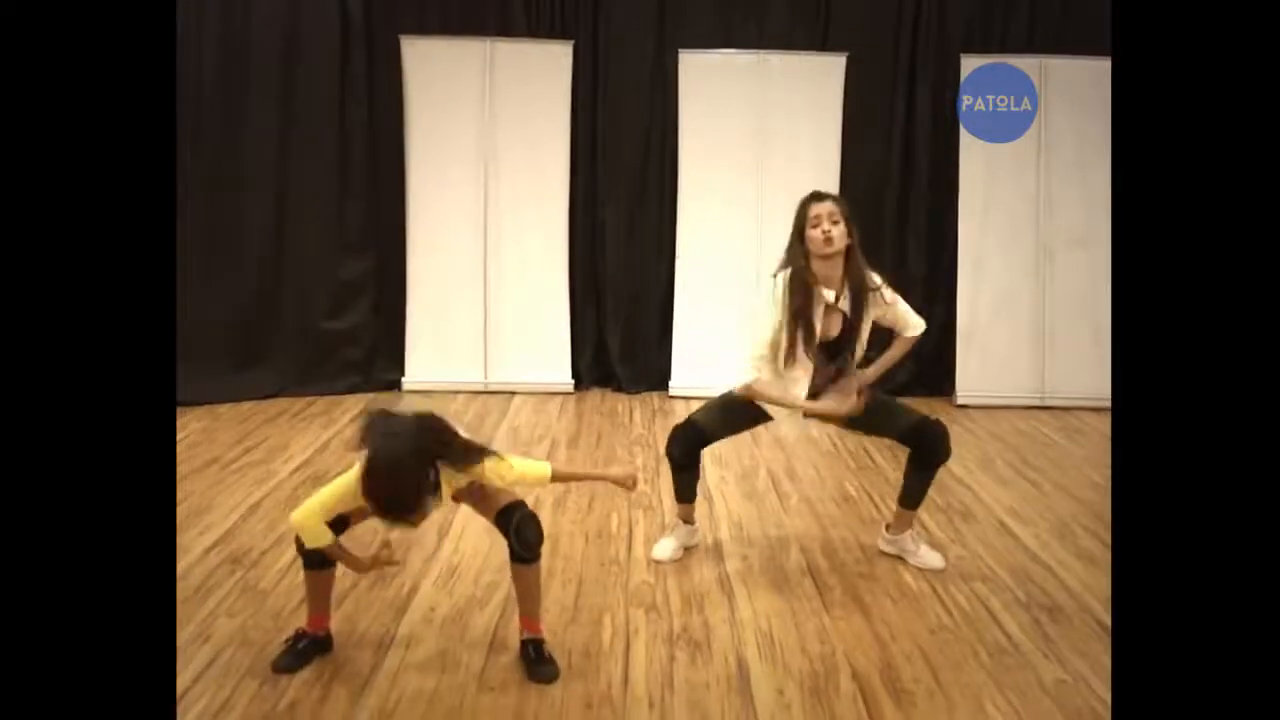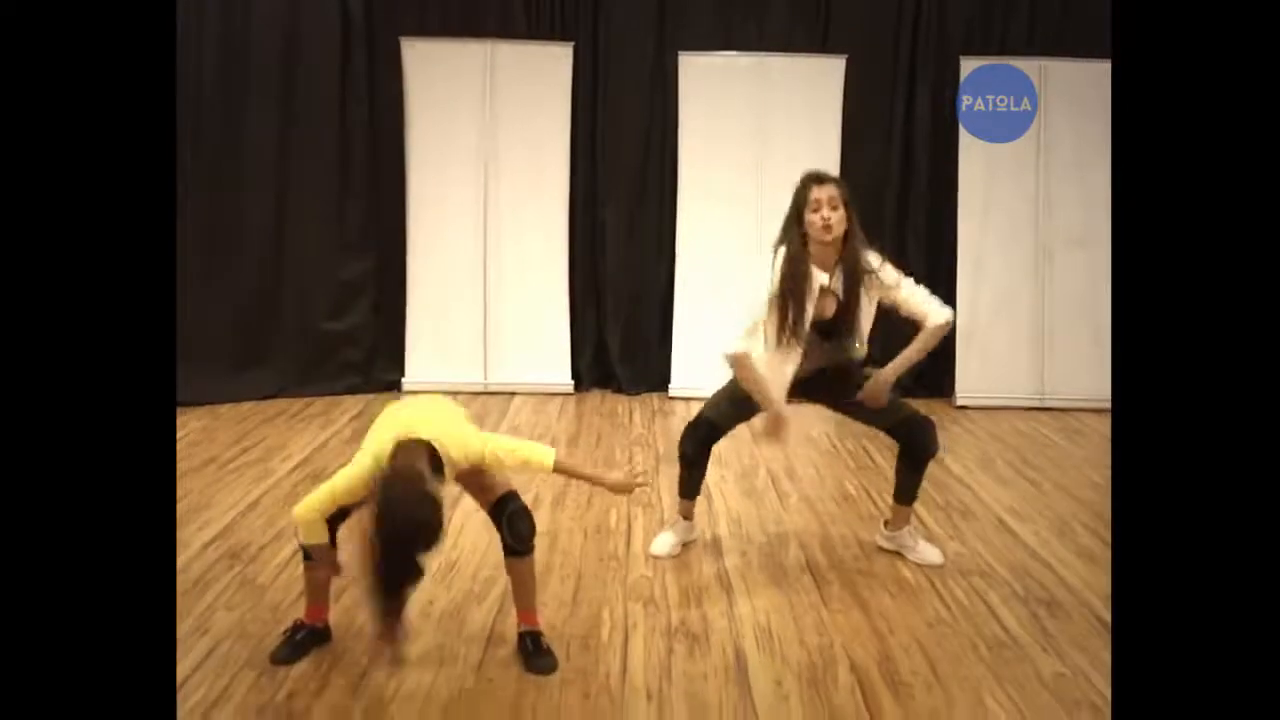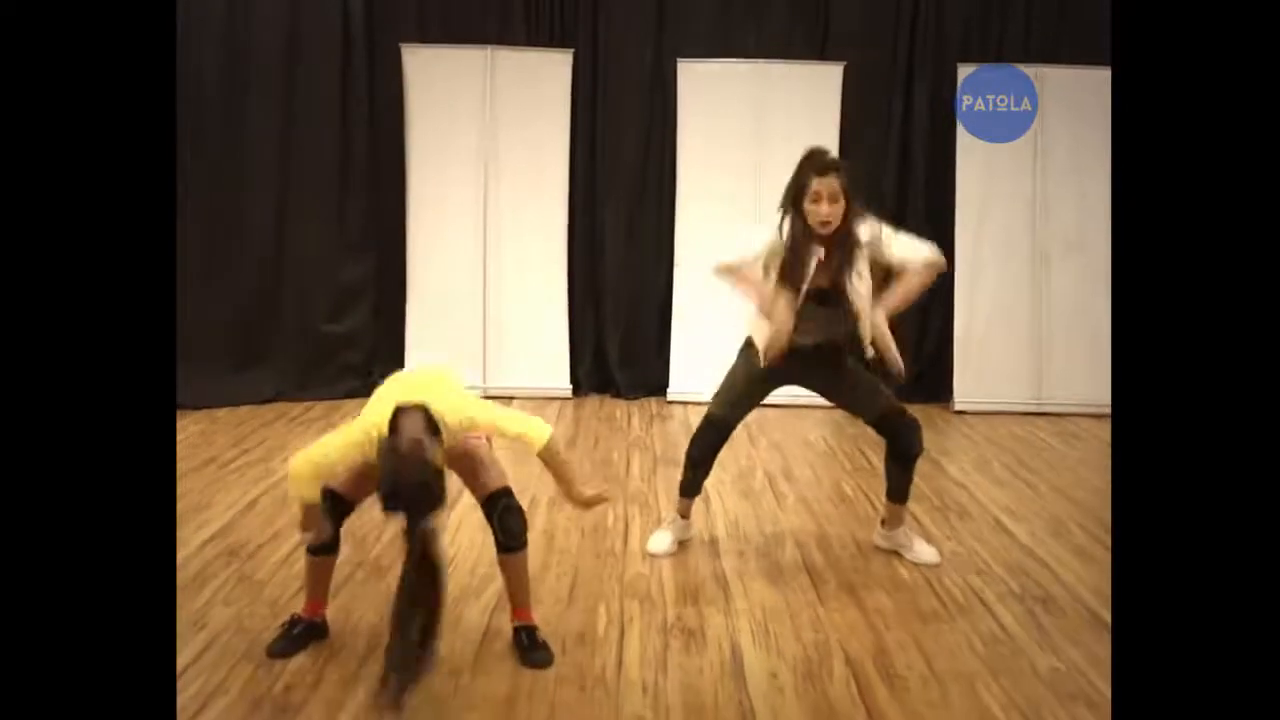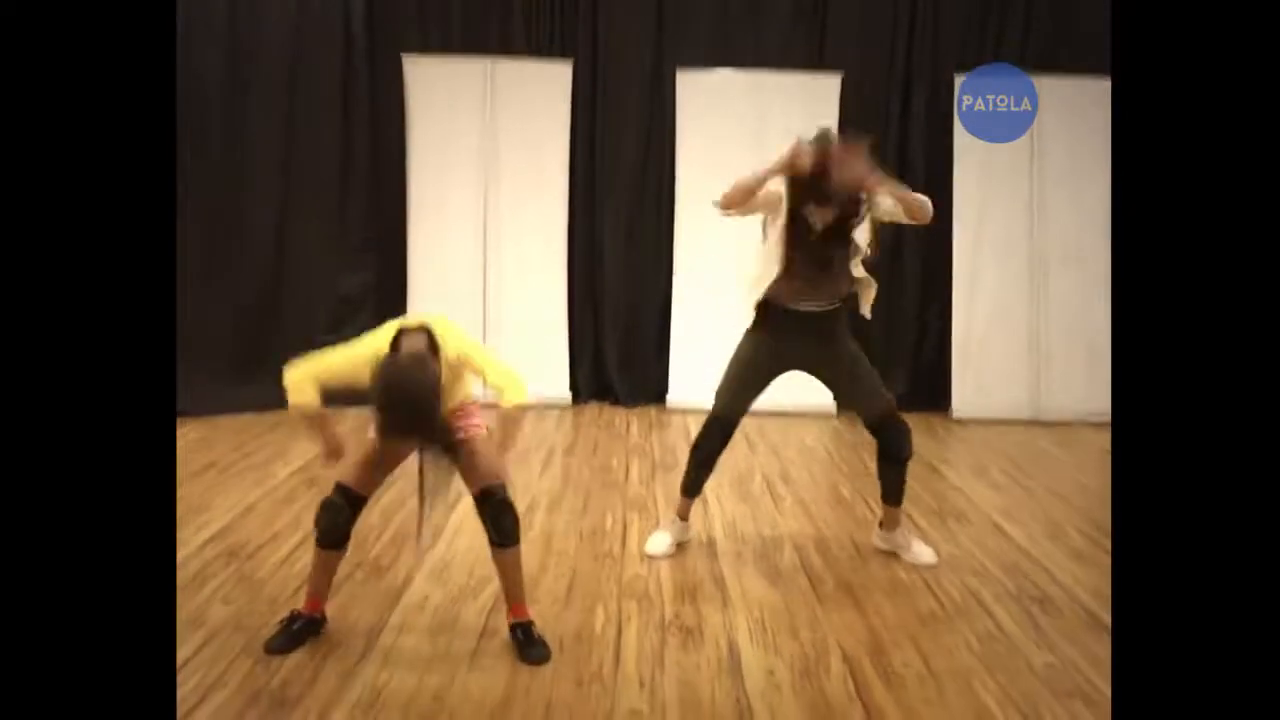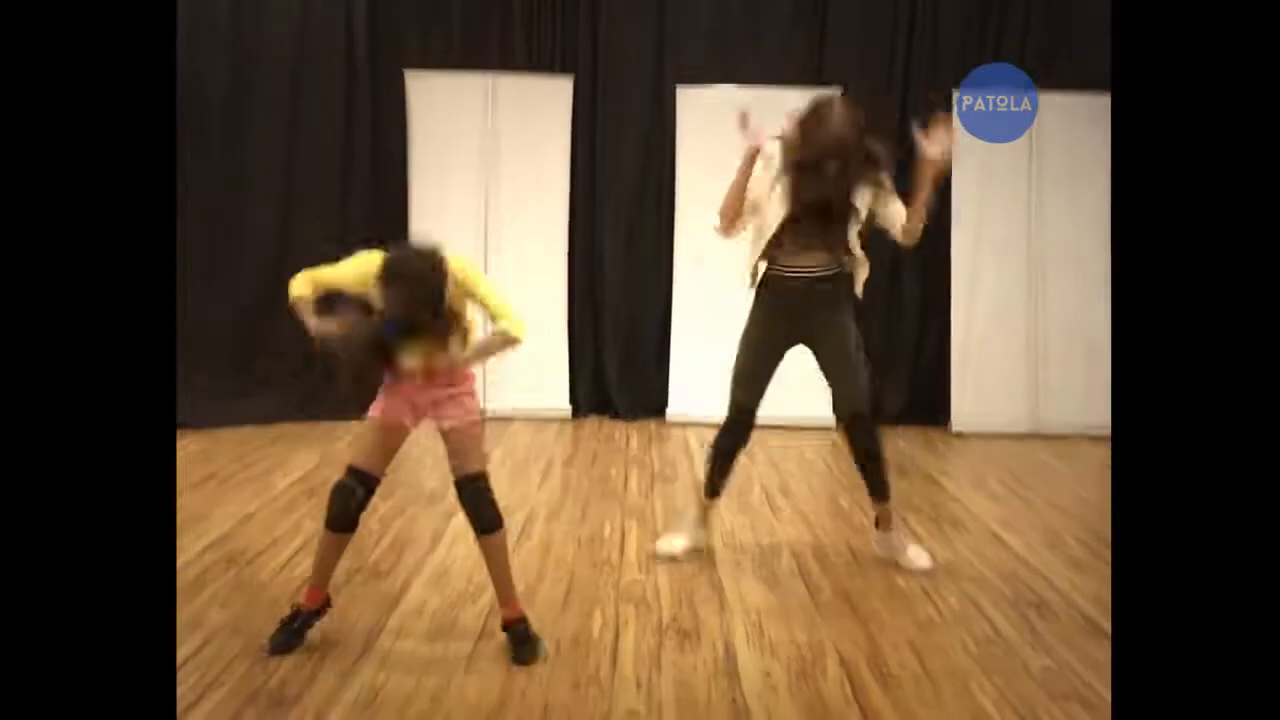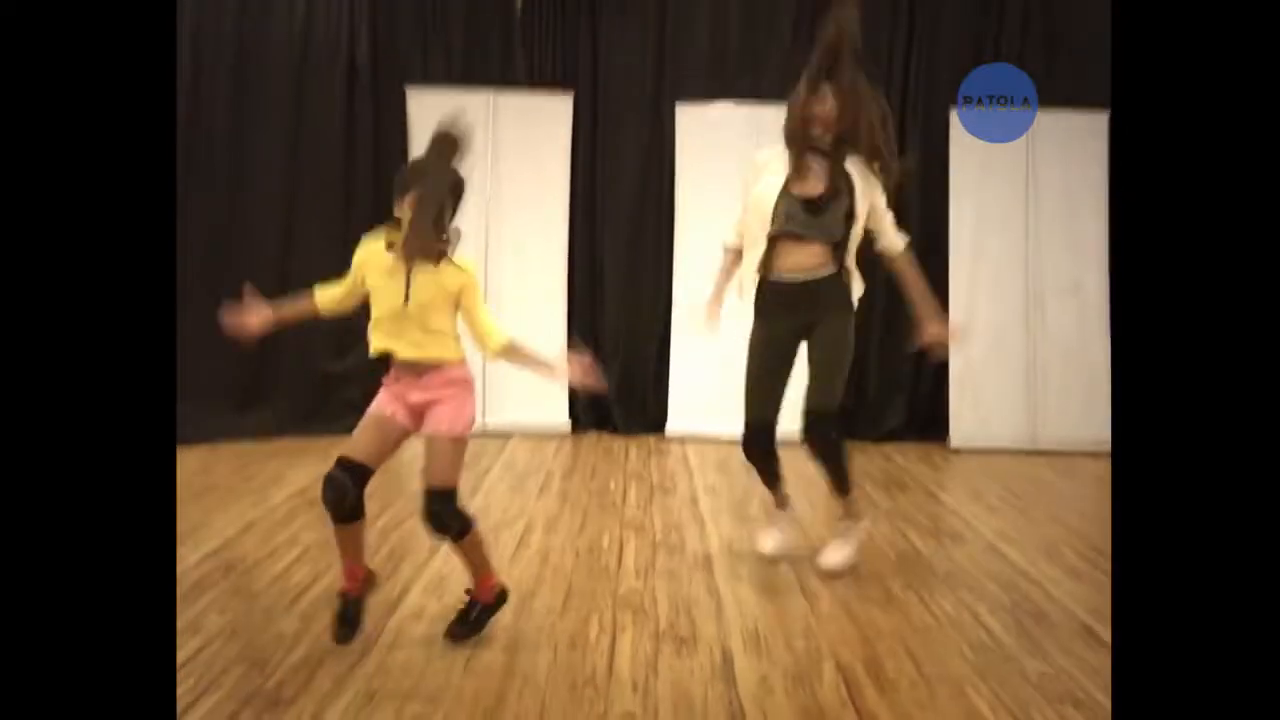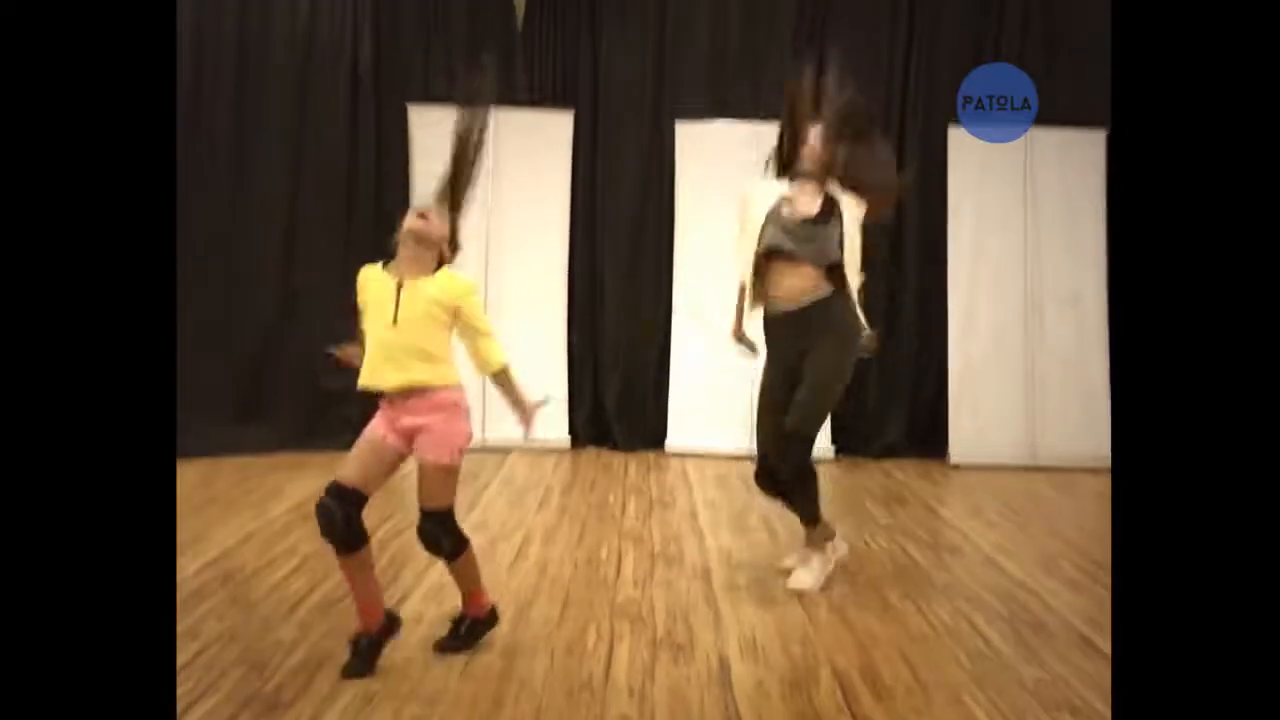
dt=0.1s
person 1, frame 1
left shoulder: (870, 288)
right shoulder: (786, 293)
left elbow: (913, 331)
right elbow: (747, 383)
left wrist: (864, 377)
right wrist: (812, 407)
left hip: (836, 391)
right hip: (781, 390)
left knee: (933, 438)
right knee: (683, 438)
left ankle: (899, 532)
right ankle: (685, 527)
person 1, frame 2
left shoulder: (870, 270)
right shoulder: (785, 273)
left elbow: (939, 319)
right elbow: (737, 351)
left wrist: (891, 372)
right wrist: (772, 408)
left hip: (838, 374)
right hip: (777, 371)
left knee: (919, 432)
right knee: (698, 433)
left ankle: (897, 528)
right ankle: (684, 522)
person 1, frame 3
left shoulder: (864, 236)
right shoulder: (783, 241)
left elbow: (929, 260)
right elbow: (728, 268)
left wrist: (881, 311)
right wrist: (768, 306)
left hip: (832, 353)
right hip: (774, 346)
left knee: (904, 429)
right knee: (714, 426)
left ankle: (893, 527)
right ankle: (680, 520)
person 1, frame 4
left shoulder: (861, 203)
right shoulder: (784, 194)
left elbow: (922, 214)
right elbow: (727, 203)
left wrist: (880, 182)
right wrist: (781, 166)
left hip: (830, 333)
right hip: (774, 326)
left knee: (892, 430)
right knee: (720, 421)
left ankle: (891, 529)
right ankle: (679, 521)
person 1, frame 5
left shoulder: (862, 180)
right shoulder: (778, 167)
left elbow: (907, 231)
right elbow: (728, 225)
left wrist: (930, 170)
right wrist: (750, 159)
left hip: (829, 307)
right hip: (772, 303)
left knee: (858, 419)
right knee: (739, 417)
left ankle: (888, 530)
right ankle: (699, 521)
person 1, frame 6
left shoulder: (857, 174)
right shoulder: (770, 166)
left elbow: (891, 244)
right elbow: (741, 238)
left wrist: (927, 313)
right wrist: (720, 288)
left hip: (830, 300)
right hip: (775, 303)
left knee: (818, 421)
right knee: (757, 435)
left ankle: (849, 520)
right ankle: (781, 513)
person 1, frame 7
left shoulder: (847, 203)
right shoulder: (761, 196)
right elbow: (748, 264)
left wrist: (859, 327)
right wrist: (739, 318)
left hip: (831, 329)
right hip: (782, 338)
left knee: (792, 443)
right knee: (769, 470)
left ankle: (819, 548)
right ankle: (821, 533)
person 2, frame 1
left shoulder: (462, 469)
right shoulder: (365, 480)
left elbow: (537, 472)
right elbow: (303, 520)
left wrist: (605, 475)
right wrist: (354, 561)
left hip: (451, 470)
left knee: (524, 528)
right knee: (314, 536)
left ankle: (532, 638)
right ankle: (316, 631)
person 2, frame 2
left shoulder: (464, 449)
right shoulder: (370, 468)
left elbow: (540, 455)
right elbow: (304, 515)
left wrist: (604, 480)
right wrist: (323, 562)
left hip: (448, 448)
right hip: (397, 440)
left knee: (516, 521)
right knee: (317, 525)
left ankle: (529, 630)
right ankle: (314, 622)
person 2, frame 3
left shoulder: (462, 416)
right shoulder: (367, 436)
left elbow: (538, 433)
right elbow: (299, 471)
left wrist: (574, 491)
right wrist: (314, 523)
left hip: (453, 433)
left knee: (505, 510)
right knee: (328, 507)
left ankle: (524, 625)
right ankle: (310, 617)
person 2, frame 4
left shoulder: (455, 348)
right shoulder: (370, 355)
left elbow: (514, 391)
right elbow: (298, 375)
left wrist: (496, 454)
right wrist: (327, 436)
left hip: (455, 414)
right hip: (399, 411)
left knee: (496, 503)
right knee: (339, 506)
left ankle: (519, 621)
right ankle: (310, 613)
person 2, frame 5
left shoulder: (457, 275)
right shoulder: (372, 268)
left elbow: (513, 326)
right elbow: (303, 282)
left wrist: (470, 355)
right wrist: (313, 323)
left hip: (451, 385)
right hip: (401, 385)
left knee: (476, 493)
right knee: (350, 491)
left ankle: (513, 616)
right ankle: (312, 602)
person 2, frame 6
left shoulder: (457, 274)
right shoulder: (370, 253)
left elbow: (491, 339)
right elbow: (341, 297)
left wrist: (552, 369)
right wrist: (272, 315)
left hip: (446, 390)
right hip: (398, 388)
left knee: (439, 508)
right knee: (339, 485)
left ankle: (487, 592)
right ankle: (354, 583)
person 2, frame 7
left shoulder: (456, 288)
right shoulder: (369, 280)
left elbow: (486, 347)
left wrist: (519, 403)
right wrist: (361, 353)
left hip: (440, 412)
right hip: (391, 414)
left knee: (435, 529)
right knee: (334, 509)
left ankle: (478, 610)
right ankle: (373, 621)
